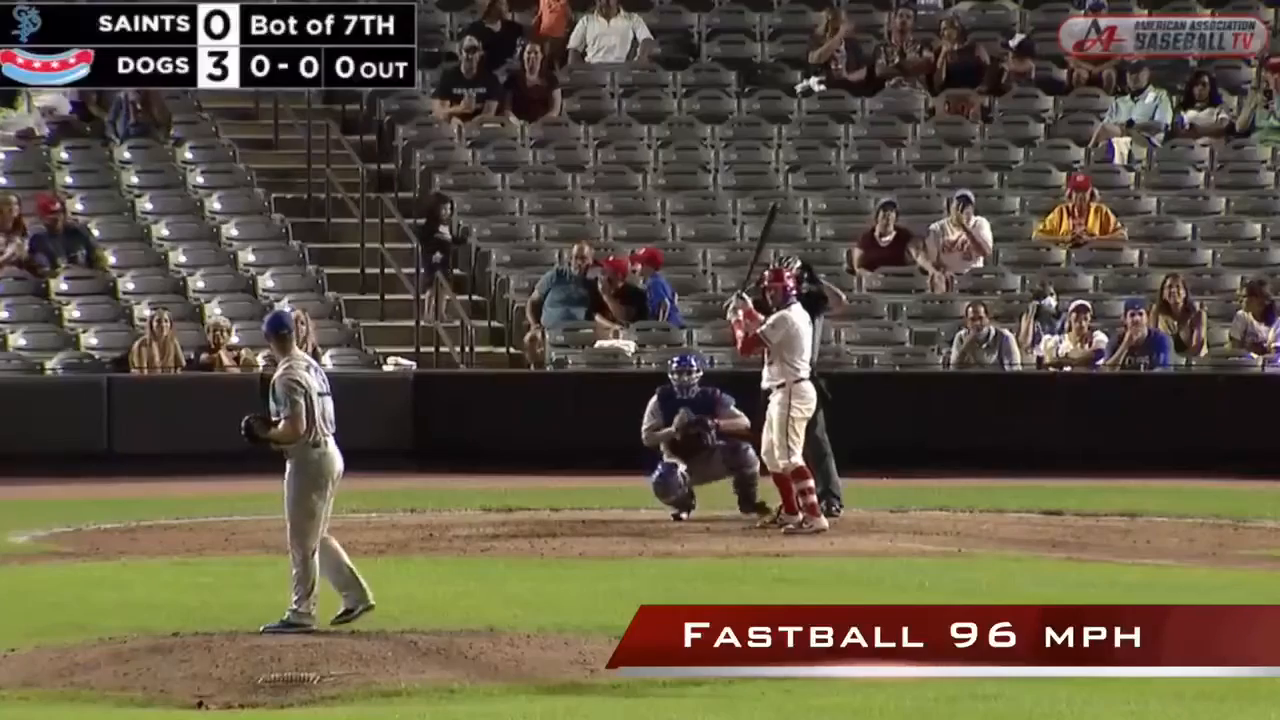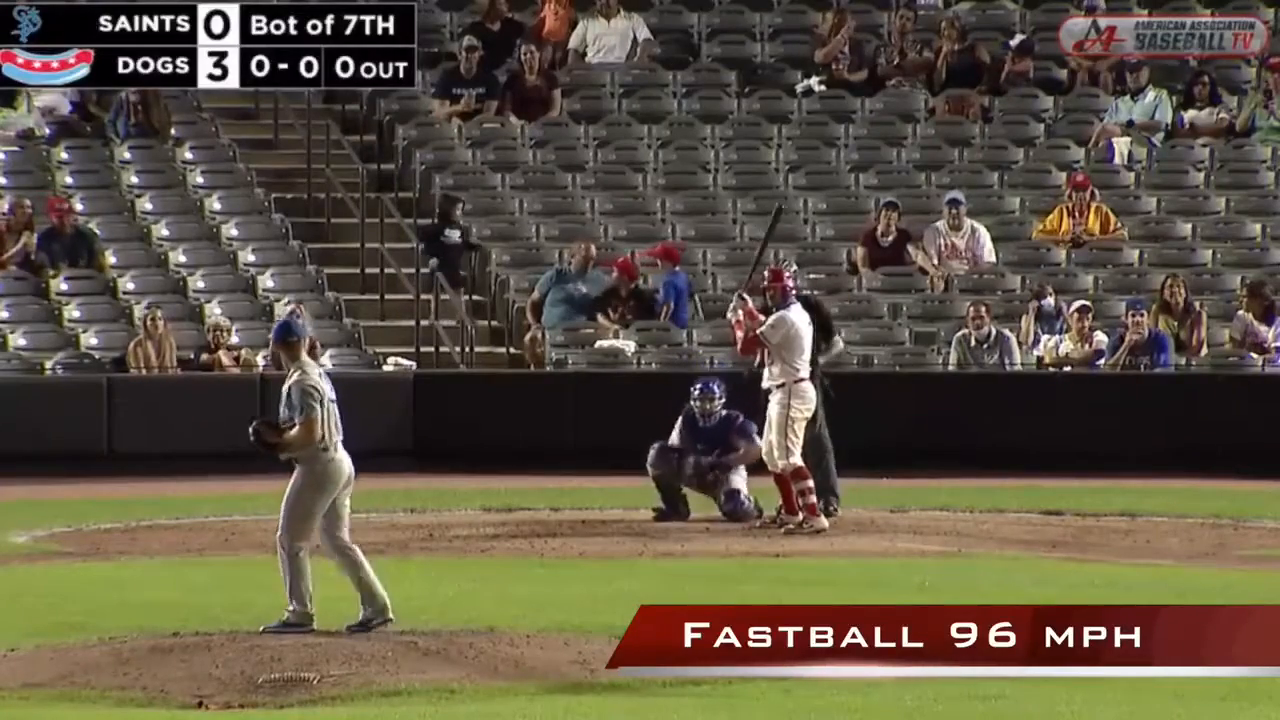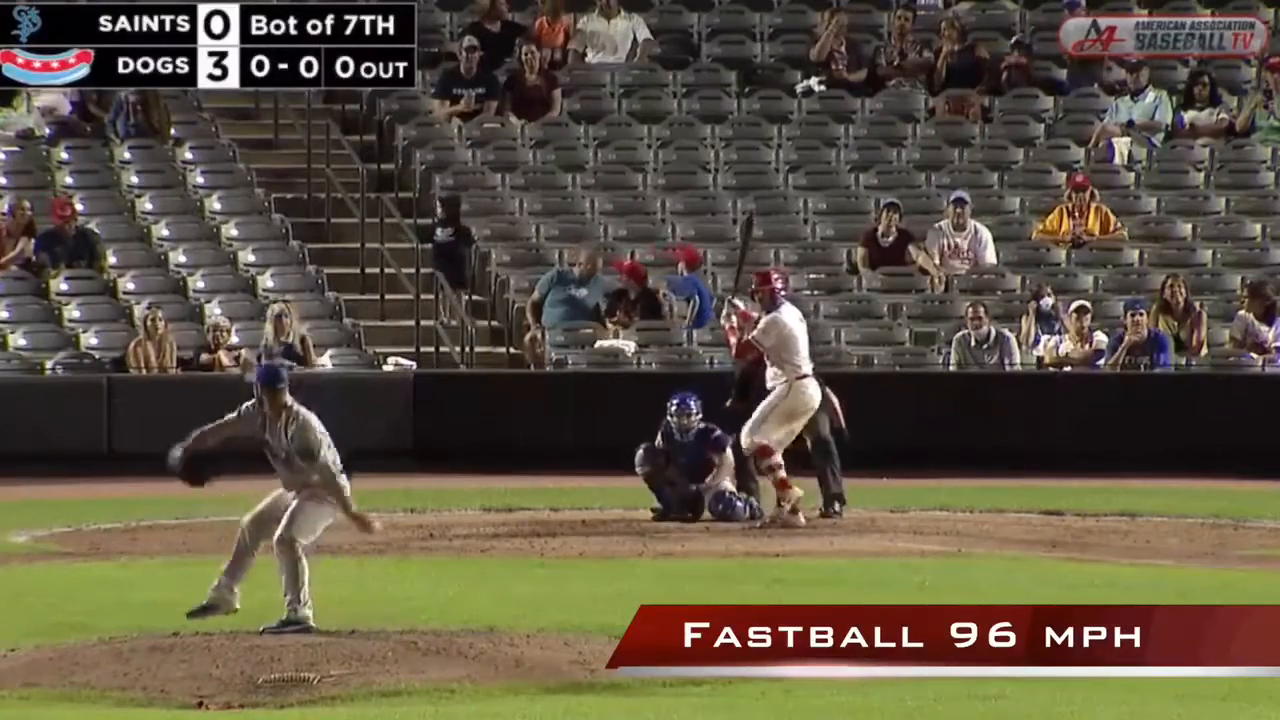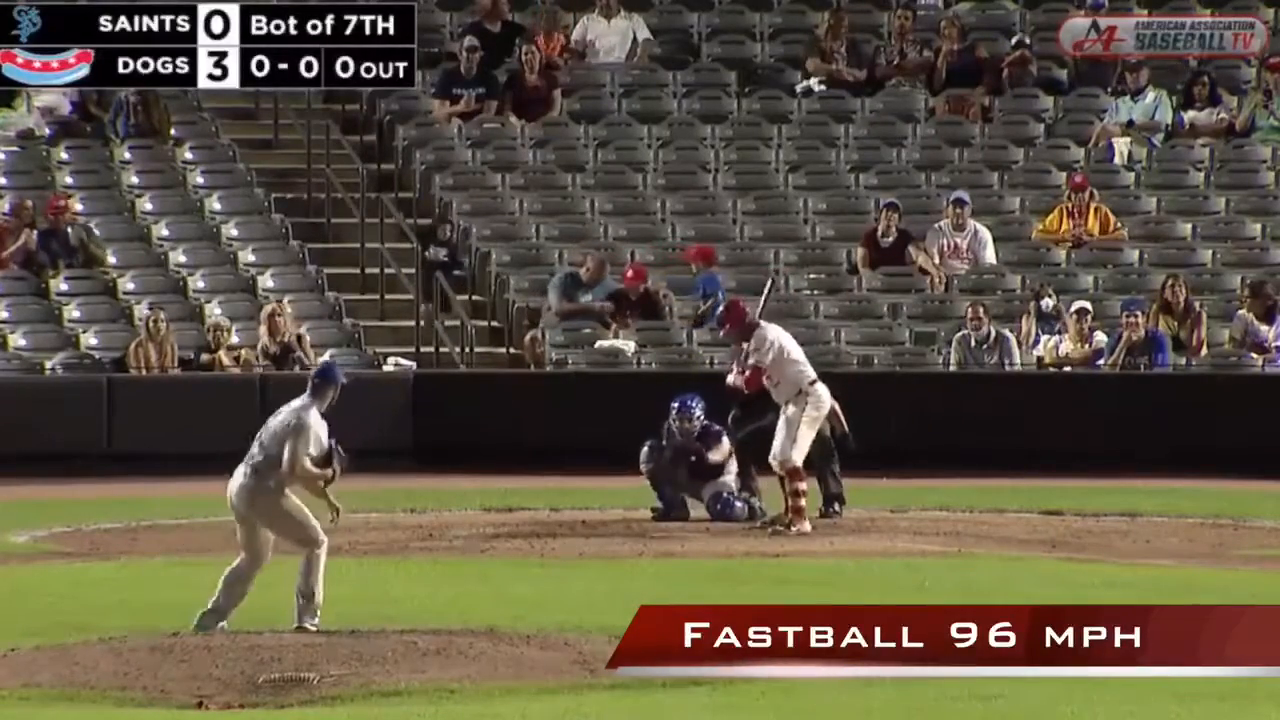
dt=1s
person 1, frame 1
left shoulder: (286, 376)
right shoulder: (312, 366)
left elbow: (295, 429)
left wrist: (267, 433)
right wrist: (276, 427)
left hip: (310, 460)
right hip: (329, 453)
left knee: (302, 541)
right knee: (317, 537)
left ankle: (301, 615)
right ankle: (356, 596)
person 1, frame 2
left shoulder: (300, 382)
right shoulder: (316, 373)
left elbow: (311, 433)
left wrist: (278, 439)
right wrist: (283, 433)
left hip: (319, 466)
right hip: (339, 462)
left knee: (290, 540)
right knee: (338, 541)
left ankle: (300, 615)
right ankle: (376, 608)
person 1, frame 3
left shoulder: (303, 426)
right shoulder: (258, 410)
left elbow: (326, 476)
right elbow: (221, 429)
left wrist: (352, 514)
right wrist: (186, 448)
left hip: (324, 492)
right hip: (297, 489)
left knee: (286, 541)
right knee: (251, 527)
left ankle: (299, 615)
right ankle: (223, 597)
person 1, frame 4
left shoulder: (295, 409)
right shoulder: (308, 420)
right elbow: (294, 468)
left wrist: (328, 498)
right wrist: (326, 475)
left hip: (240, 485)
right hip: (262, 492)
left knee: (253, 558)
right knee: (315, 545)
left ankle: (211, 618)
right ankle: (306, 618)
person 2, frame 1
left shoulder: (785, 317)
right shoulder: (797, 314)
left elbow: (746, 346)
right elbow: (767, 330)
left wrist: (736, 318)
right wrist: (748, 311)
left hip: (791, 394)
right hip: (783, 394)
left knee: (789, 457)
right knee: (771, 455)
left ankle: (815, 517)
right ankle: (791, 513)
person 2, frame 2
left shoulder: (784, 318)
right shoulder: (798, 315)
left elbow: (745, 347)
right elbow: (767, 330)
left wrist: (737, 319)
right wrist: (748, 309)
left hip: (790, 394)
right hip: (784, 393)
left knee: (788, 457)
right knee: (772, 455)
left ankle: (814, 517)
right ankle: (791, 513)
person 2, frame 3
left shoulder: (776, 320)
right shoulder: (789, 313)
left elbow: (740, 353)
right elbow: (762, 327)
left wrist: (730, 324)
right wrist: (743, 313)
left hip: (794, 388)
right hip: (803, 388)
left knee: (752, 438)
right knee: (768, 445)
left ankle: (786, 491)
right ankle: (790, 510)
person 2, frame 4
left shoulder: (763, 337)
right shoulder: (762, 334)
left elbow: (751, 382)
right elbow: (758, 375)
left wrist: (733, 378)
right wrist: (741, 368)
left hip: (809, 397)
right hip: (796, 400)
left knee: (788, 455)
right knee: (778, 458)
left ankle: (799, 520)
right ankle: (792, 513)
